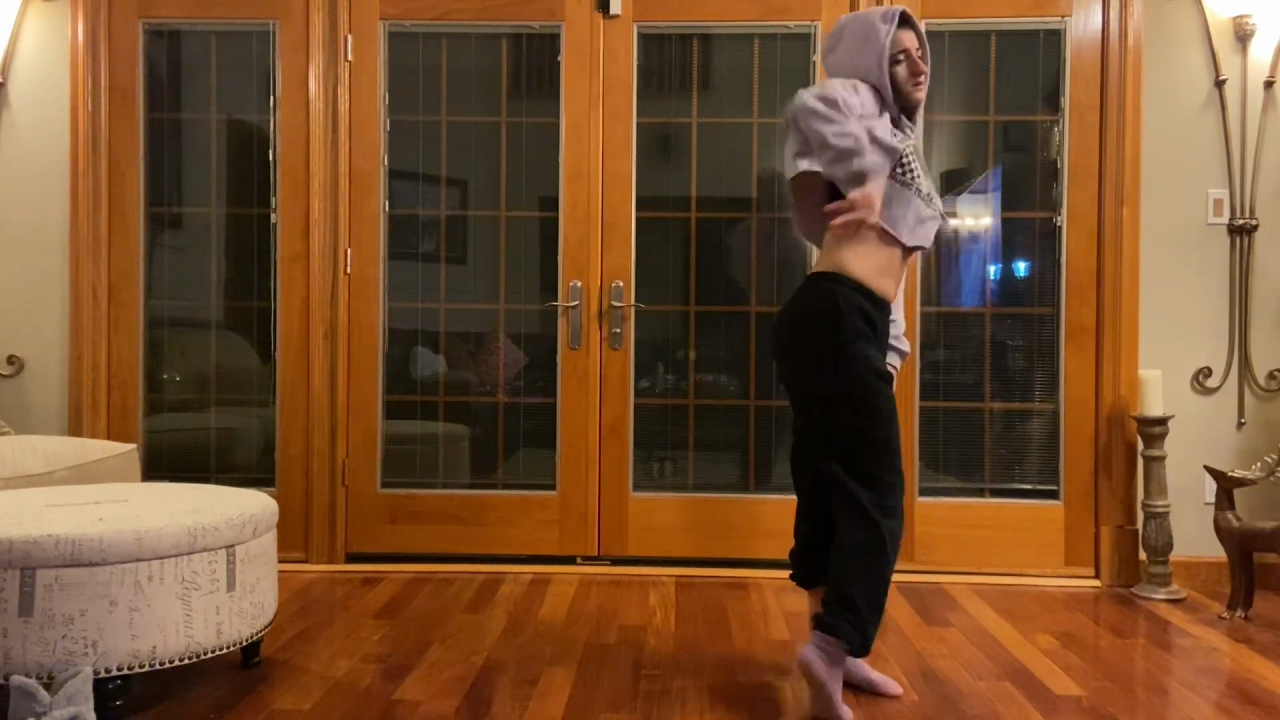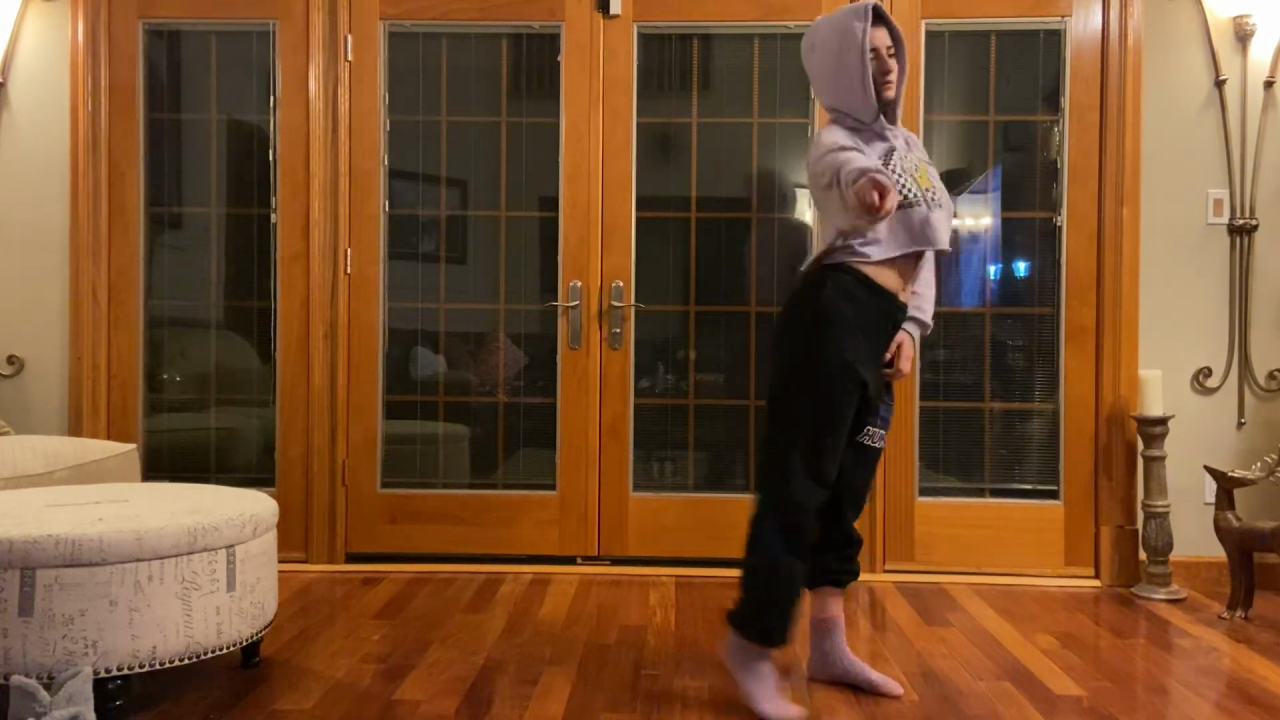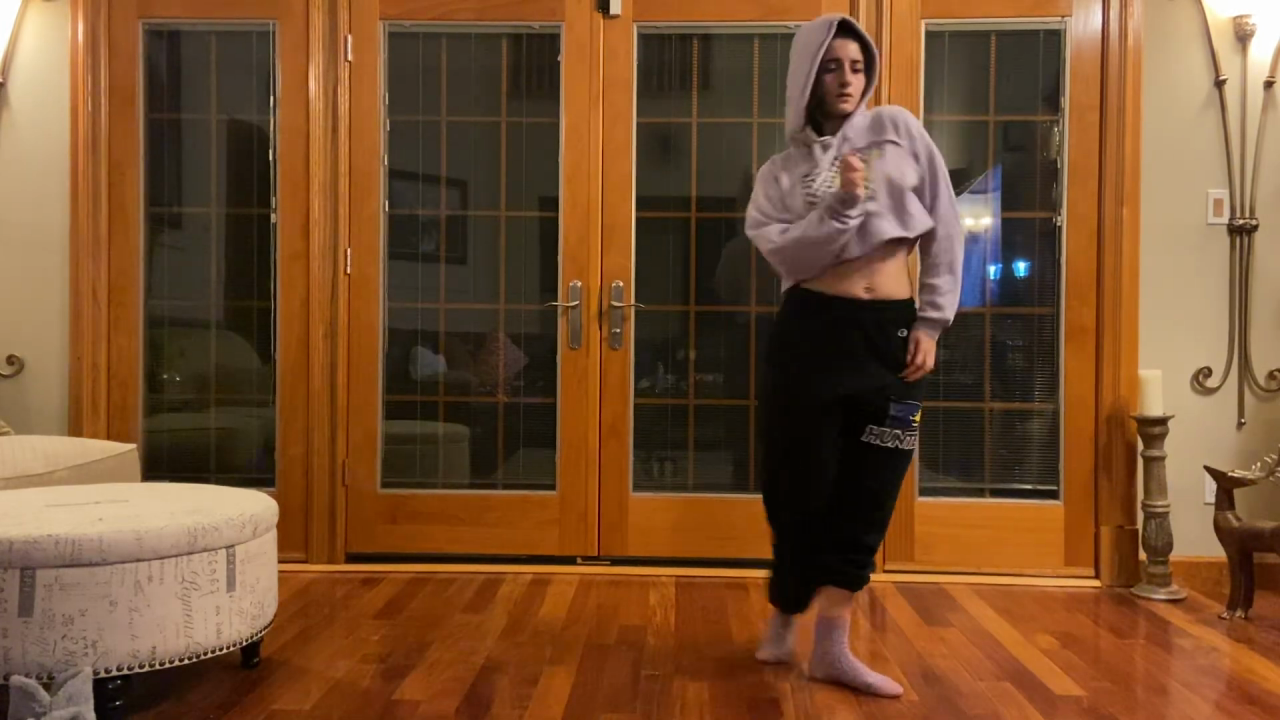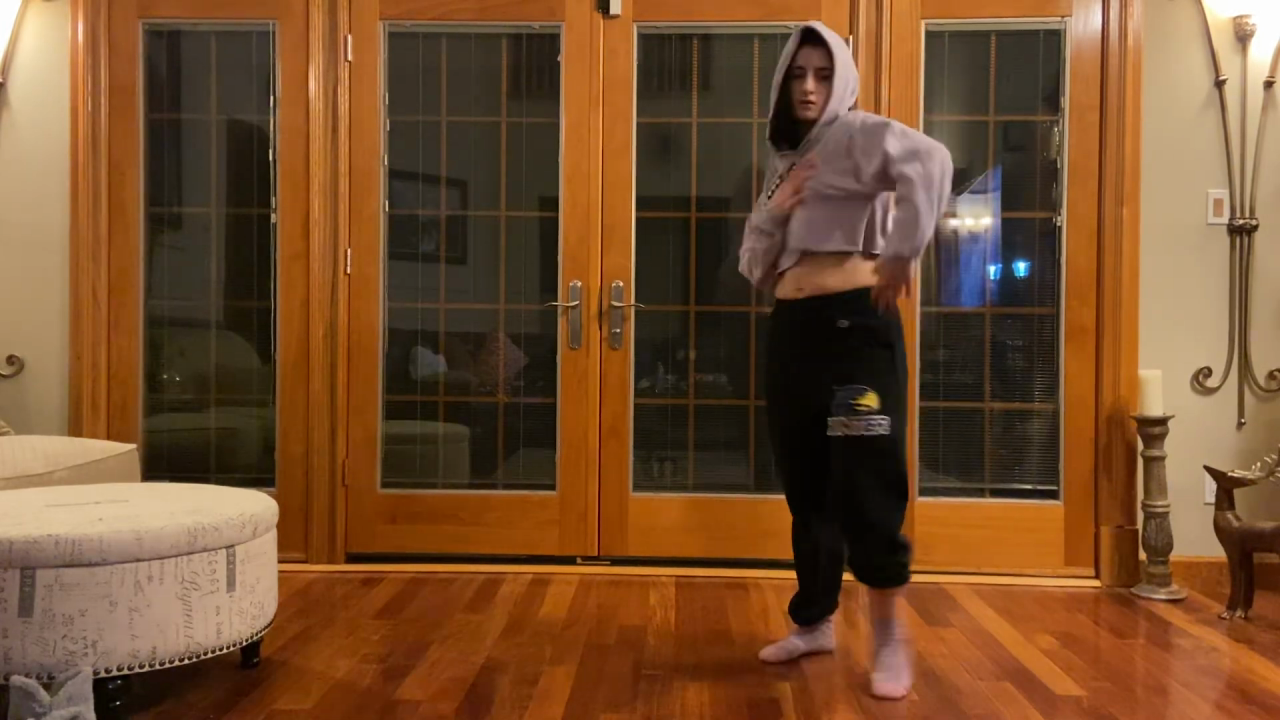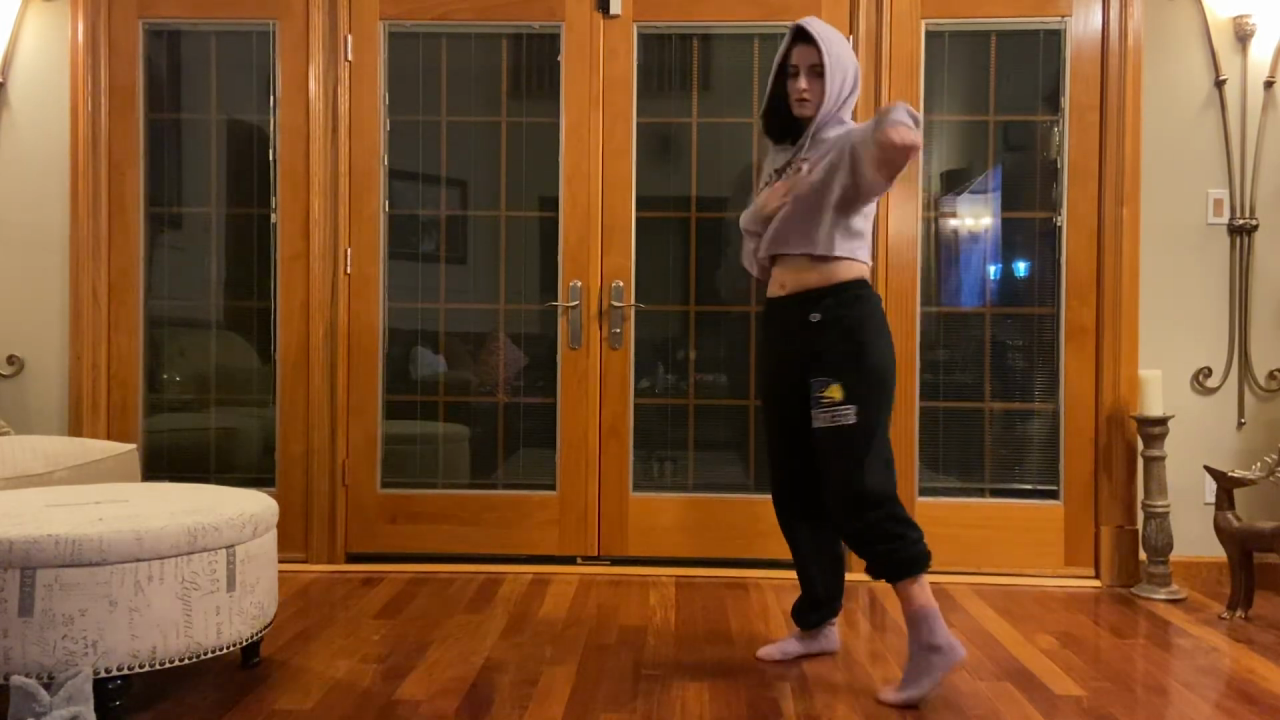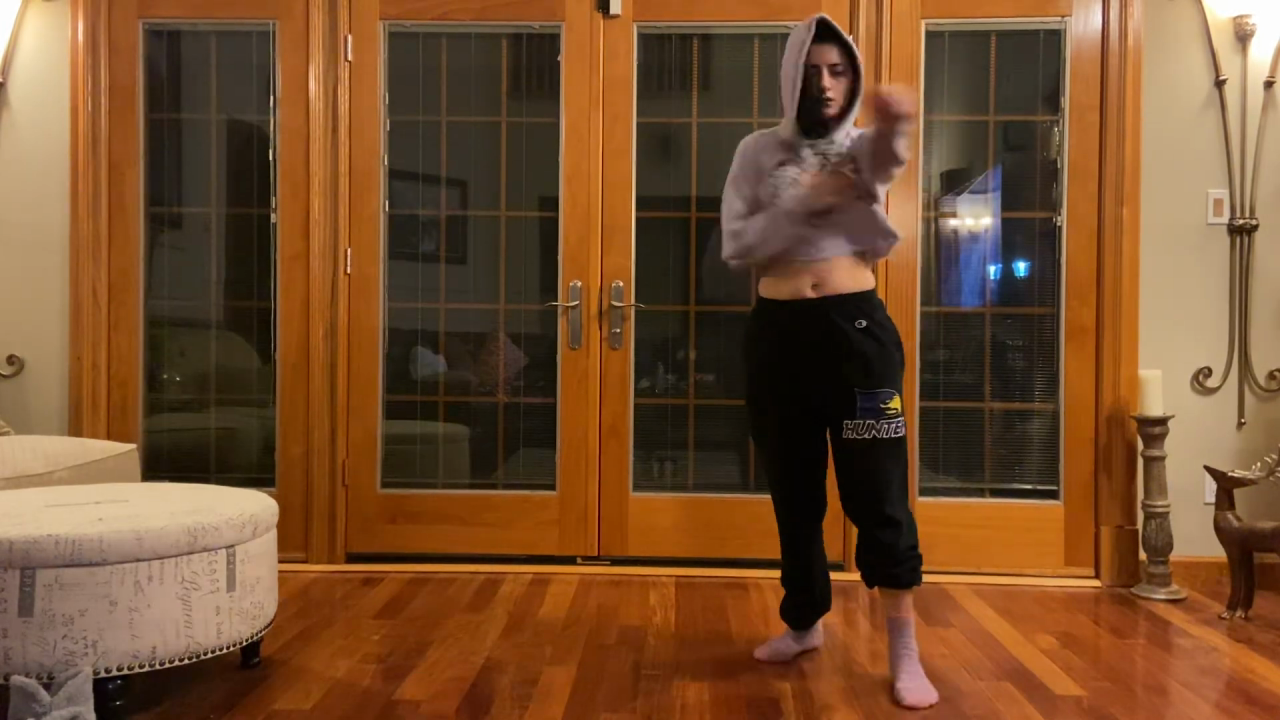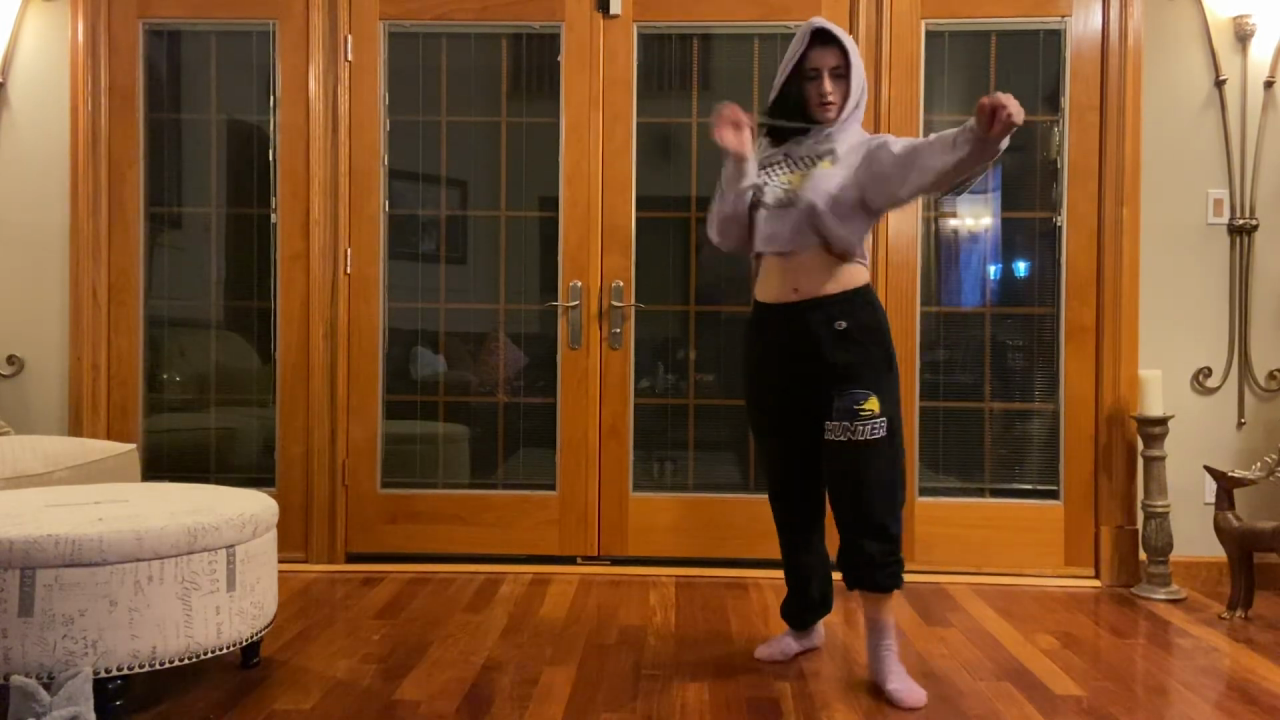
dt=0.3s
person 1, frame 1
left shoulder: (895, 143)
right shoulder: (862, 112)
right elbow: (810, 107)
left wrist: (891, 351)
right wrist: (861, 182)
left hip: (850, 325)
right hip: (835, 319)
left knee: (834, 487)
right knee: (873, 489)
left ankle: (837, 646)
right ankle: (832, 643)
person 1, frame 2
left shoulder: (908, 144)
right shoulder: (837, 145)
left elbow: (920, 251)
right elbow: (849, 178)
left wrist: (913, 325)
right wrist: (865, 196)
left hip: (874, 329)
right hip: (834, 313)
left knee: (844, 491)
right knee: (801, 475)
left ankle: (827, 647)
right ankle: (752, 643)
person 1, frame 3
left shoulder: (897, 130)
right shoulder: (780, 171)
left elbow: (943, 231)
right elbow: (785, 252)
left wrist: (932, 319)
right wrist: (841, 197)
left hip: (890, 333)
right hip: (810, 330)
left knee: (865, 495)
right knee: (797, 487)
left ankle: (831, 646)
right ankle: (787, 607)
person 1, frame 4
left shoulder: (854, 133)
right shoulder: (780, 167)
left elbow: (928, 160)
right elbow: (754, 268)
left wrist: (902, 254)
right wrist: (777, 212)
left hip: (856, 326)
right hip: (791, 332)
left knee: (865, 484)
right knee: (807, 489)
left ankle: (891, 636)
right ankle: (813, 621)
person 1, frame 5
left shoulder: (847, 140)
right shoulder: (776, 155)
left elbow: (883, 156)
right elbow: (753, 252)
left wrist: (896, 131)
right wrist: (762, 212)
left hip: (843, 318)
right hip: (785, 326)
left knee: (854, 476)
right knee: (796, 486)
left ankle: (931, 638)
right ankle: (817, 623)
person 1, frame 6
left shoulder: (859, 145)
right shoulder: (759, 151)
left elbow: (887, 159)
right elbow: (737, 244)
left wrist: (890, 123)
right wrist: (804, 204)
left hip: (857, 326)
right hip: (778, 331)
left knee: (878, 490)
right knee: (793, 491)
left ankle: (904, 651)
right ankle: (804, 621)
person 1, frame 7
left shoulder: (866, 151)
right shoulder: (766, 149)
left elbow: (935, 161)
right elbow: (727, 236)
left wrist: (986, 132)
right wrist: (736, 166)
left hip: (849, 328)
right hip: (774, 333)
left knee: (869, 491)
right knee: (793, 492)
left ankle: (884, 653)
right ankle: (804, 620)
